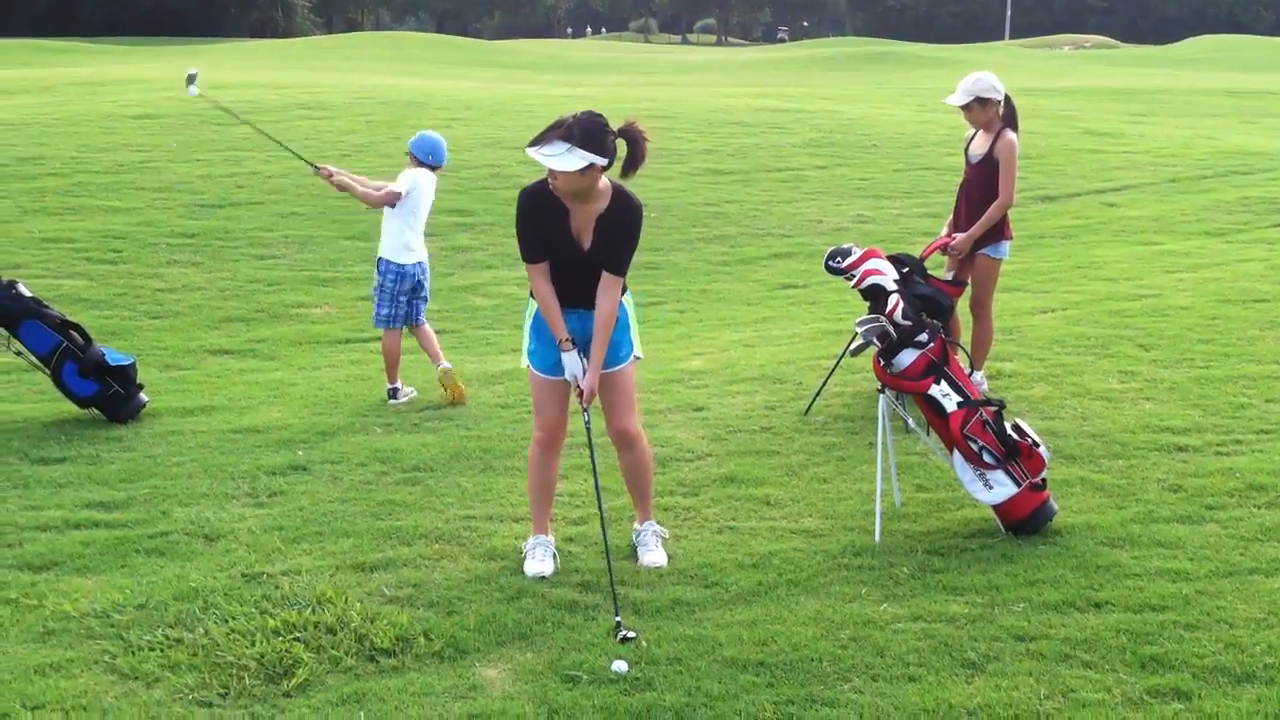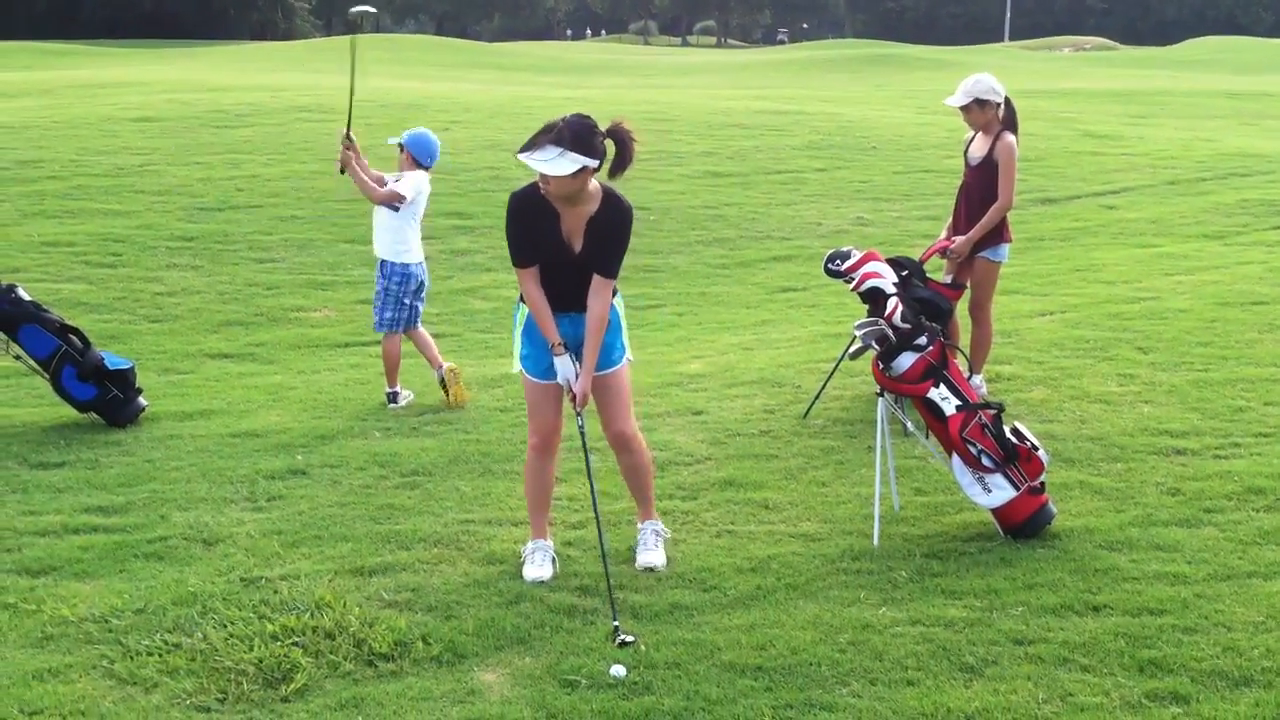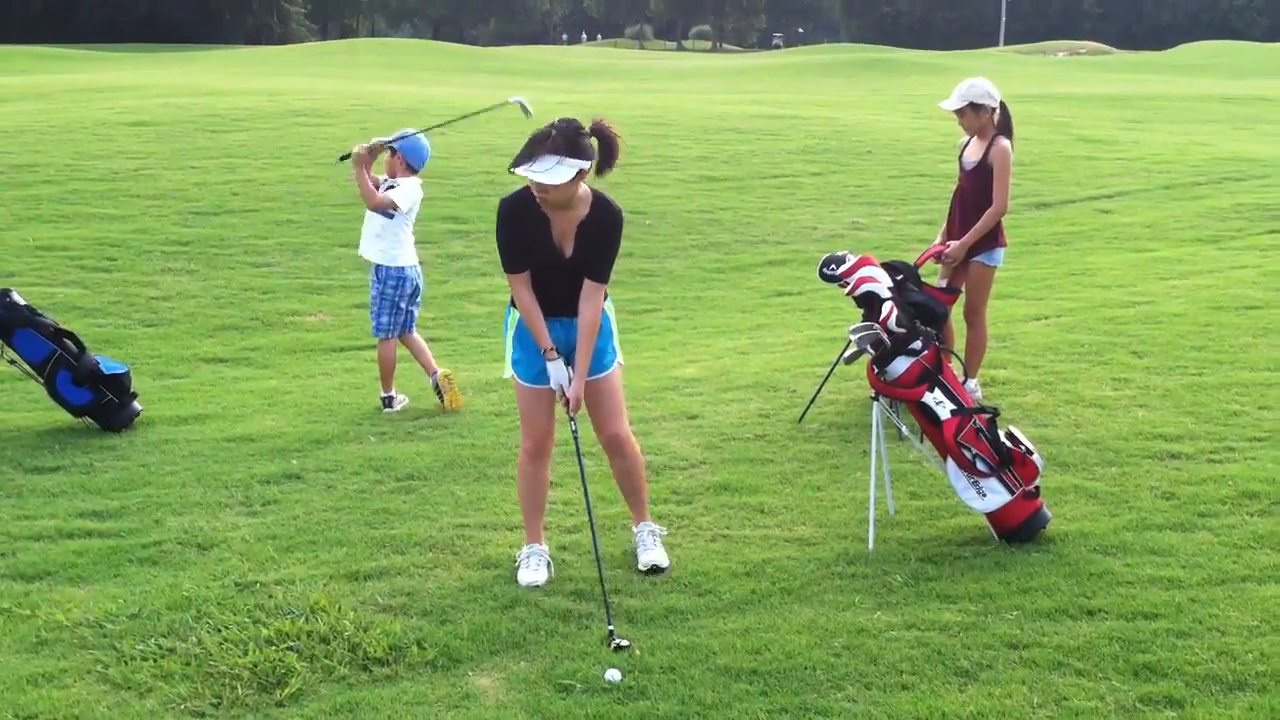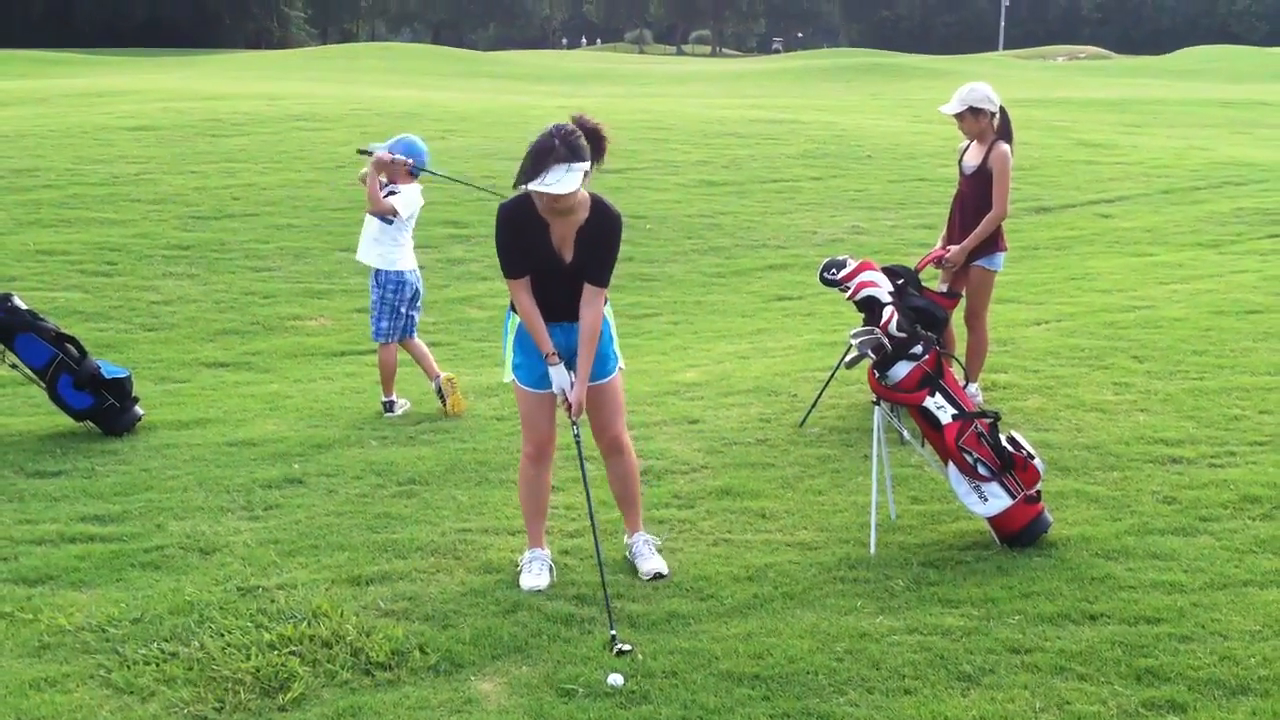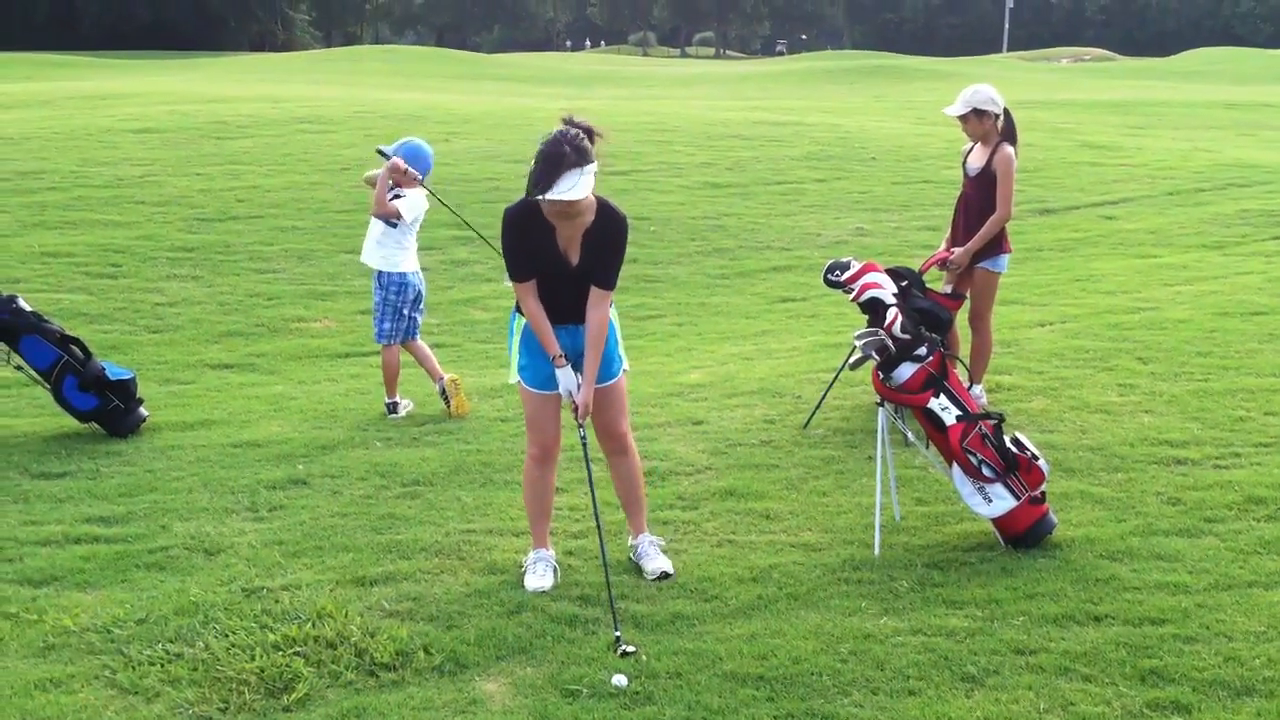
dt=0.1s
person 1, frame 1
left shoulder: (626, 209)
right shoulder: (534, 200)
left elbow: (608, 289)
right elbow: (539, 278)
left wrist: (595, 367)
right wrist: (565, 346)
left hip: (608, 318)
right hip: (552, 319)
left knee: (626, 429)
right knee: (548, 433)
left ankle: (646, 527)
right ankle: (540, 538)
person 1, frame 2
left shoulder: (616, 212)
right shoulder: (524, 204)
left elbow: (600, 291)
right elbow: (529, 282)
left wrist: (587, 369)
right wrist: (557, 350)
left hip: (599, 321)
right hip: (542, 323)
left knee: (624, 431)
right knee: (543, 436)
left ankle: (649, 526)
right ankle: (539, 542)
person 1, frame 3
left shoulder: (606, 216)
right shoulder: (514, 209)
left elbow: (590, 295)
right elbow: (521, 287)
left wrist: (580, 374)
right wrist: (550, 356)
left hip: (589, 325)
right hip: (534, 328)
left knee: (617, 435)
right knee: (535, 441)
left ankle: (645, 527)
right ankle: (534, 547)
person 1, frame 4
left shoulder: (605, 219)
right shoulder: (513, 215)
left elbow: (592, 300)
right elbow: (521, 293)
left wrist: (582, 379)
right wrist: (552, 360)
left hip: (589, 329)
right hip: (534, 332)
left knee: (615, 438)
right knee: (537, 446)
left ankle: (638, 538)
right ankle: (536, 552)
person 1, frame 5
left shoulder: (611, 222)
right shoulder: (518, 219)
left elbow: (598, 303)
right elbow: (527, 296)
left wrist: (588, 381)
right wrist: (559, 362)
left hip: (594, 330)
right hip: (540, 335)
left knee: (618, 438)
right knee: (542, 447)
left ankle: (642, 539)
right ankle: (540, 553)
person 2, frame 1
left shoulder: (1006, 141)
right shoulder: (971, 137)
left elbow: (1005, 199)
left wrist: (971, 234)
right wrist: (950, 225)
left hip: (990, 235)
right hip: (963, 232)
left knee: (979, 306)
left ankle: (977, 375)
person 2, frame 2
left shoulder: (1005, 143)
right shoulder: (971, 139)
left elbow: (1005, 202)
left wrist: (971, 238)
right wrist: (950, 229)
left hip: (989, 239)
right hip: (962, 235)
left knee: (978, 309)
left ankle: (975, 379)
person 2, frame 3
left shoulder: (999, 148)
right shoulder: (966, 144)
left elbow: (999, 206)
left wrist: (965, 242)
right wrist: (944, 234)
left hip: (983, 243)
right hip: (957, 239)
left knee: (973, 313)
left ankle: (970, 383)
person 2, frame 4
left shoulder: (999, 152)
right shoulder: (965, 148)
left elbow: (999, 211)
left wrist: (966, 247)
right wrist: (944, 239)
left hip: (984, 248)
right hip: (957, 244)
left knee: (974, 318)
left ankle: (971, 387)
person 2, frame 5
left shoulder: (1003, 154)
right shoulder: (969, 150)
left elbow: (1003, 213)
left wrist: (970, 249)
right wrist: (949, 240)
left hip: (988, 249)
right hip: (961, 246)
left knee: (978, 319)
left ankle: (976, 389)
person 3, frame 1
left shoulder: (413, 177)
right shoulder: (427, 182)
left elbow: (380, 198)
right elbow: (383, 189)
left wrist: (344, 182)
right wrist: (341, 175)
left hip: (395, 264)
right hip: (418, 264)
left knee: (391, 328)
right knee: (418, 321)
left ankle: (395, 388)
right ankle: (442, 365)
person 3, frame 2
left shoulder: (415, 181)
right shoulder: (407, 177)
left elbow: (377, 195)
right elbow: (372, 177)
left wrist: (352, 165)
right wrist: (354, 155)
left hip: (396, 266)
right hip: (413, 264)
left knee: (391, 330)
right knee: (411, 325)
left ankle: (394, 392)
right ankle: (442, 368)
person 3, frame 3
left shoulder: (409, 188)
right shoulder: (390, 182)
left elbow: (374, 202)
right elbow: (370, 181)
left wrist: (360, 165)
right wrist: (364, 159)
left hip: (391, 271)
right hip: (406, 269)
left knee: (386, 335)
right knee: (405, 331)
left ankle: (389, 397)
right ankle: (438, 376)
person 3, frame 4
left shoulder: (409, 195)
right shoulder: (391, 184)
left elbow: (375, 208)
right elbow: (365, 177)
left wrist: (379, 167)
right wrist: (377, 166)
left hip: (390, 275)
right hip: (405, 274)
left knee: (387, 340)
right knee: (407, 336)
left ankle: (390, 401)
right ankle: (440, 380)
person 3, frame 5
left shoulder: (415, 200)
right shoulder: (397, 188)
left elbow: (379, 210)
right elbow: (372, 179)
left wrist: (387, 173)
right wrist: (387, 172)
left hip: (393, 277)
right hip: (408, 276)
left knee: (389, 342)
right knee: (409, 339)
left ankle: (393, 402)
right ankle: (443, 381)
